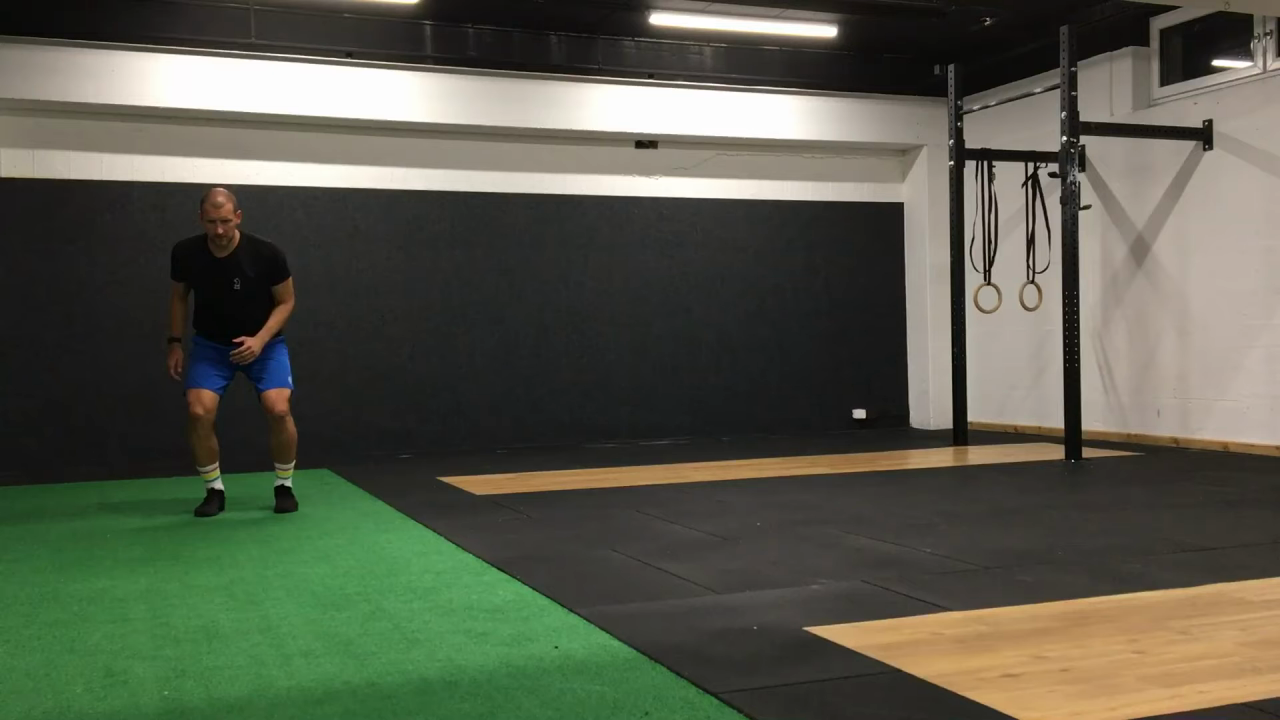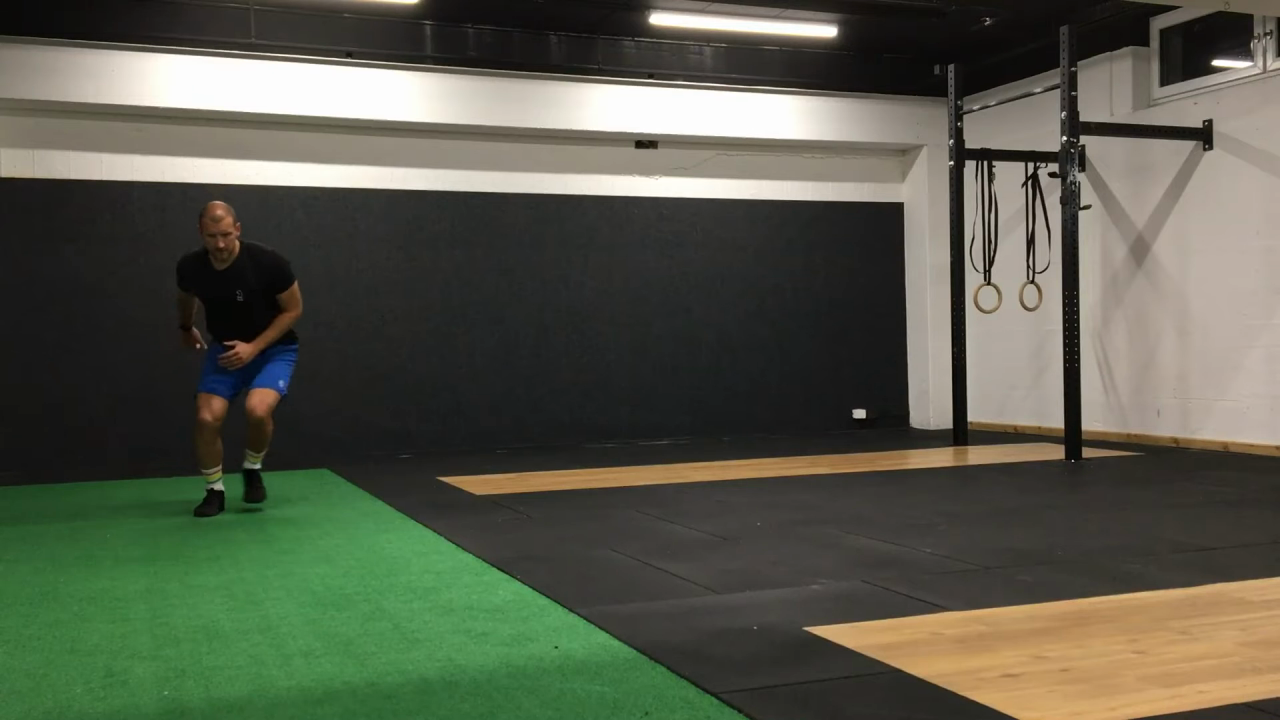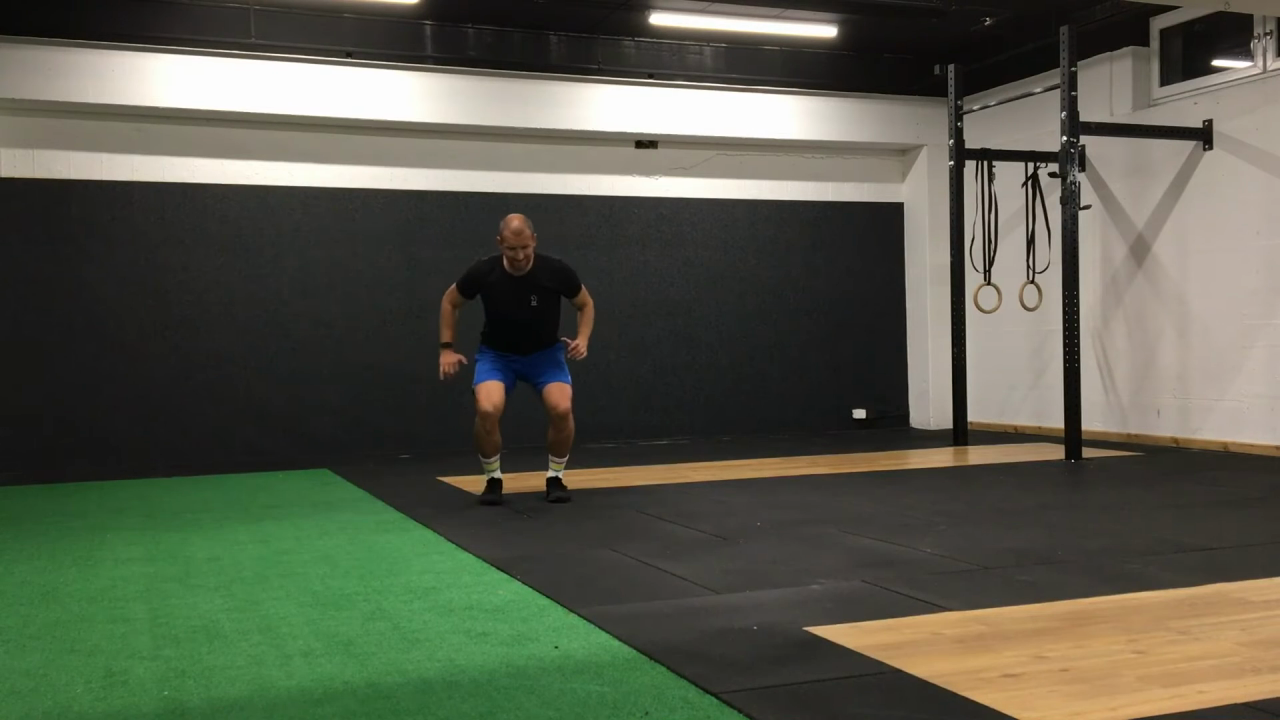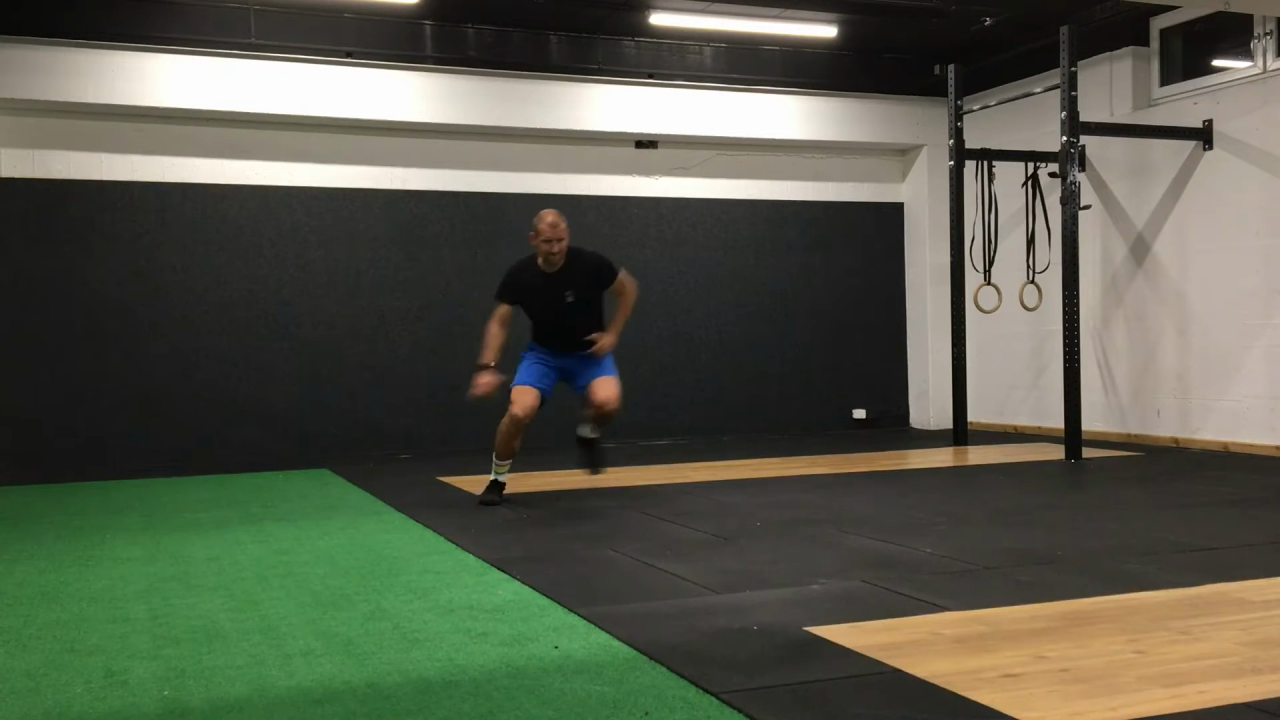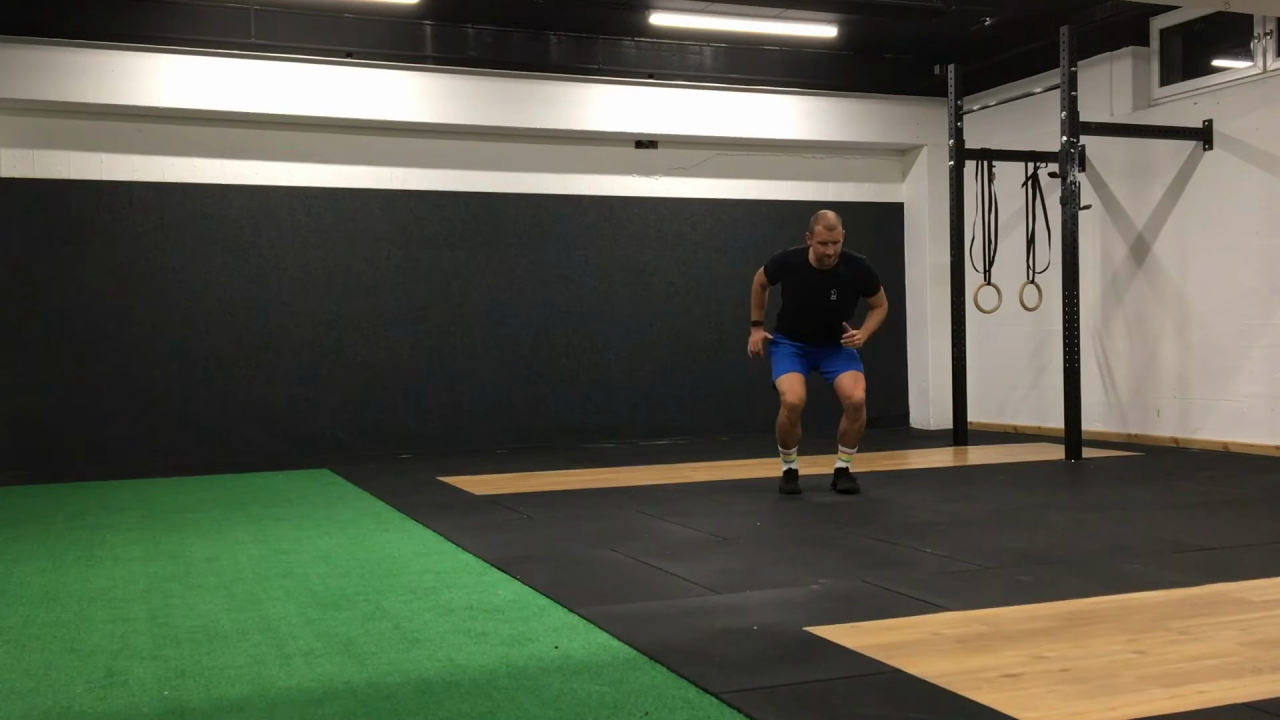
dt=1s
person 1, frame 1
left shoulder: (266, 254)
right shoulder: (185, 253)
left elbow: (286, 301)
right elbow: (179, 297)
left wrist: (260, 340)
right wrist: (175, 343)
left hip: (262, 344)
right hip: (210, 345)
left knee: (279, 409)
right knee: (199, 412)
left ankle: (284, 486)
right ankle: (214, 490)
person 1, frame 2
left shoulder: (268, 262)
right shoulder: (190, 266)
left elbow: (294, 309)
right elbow: (186, 299)
left wrist: (255, 348)
right wrist: (187, 328)
left hip: (273, 350)
right hip: (226, 350)
left knee: (257, 410)
right knee: (206, 418)
left ankle: (252, 469)
right ankle: (214, 490)
person 1, frame 3
left shoulder: (557, 271)
right shoulder: (482, 272)
left elbow: (585, 304)
right elbow: (450, 302)
left wrist: (583, 339)
right wrist: (447, 347)
left hip: (545, 353)
right hip: (496, 354)
left knee: (562, 409)
right knee: (487, 409)
left ankle: (555, 477)
right ankle: (493, 479)
person 1, frame 4
left shoulder: (589, 264)
right shoulder: (519, 274)
left elbow: (627, 290)
right elbow: (498, 322)
left wrist: (613, 334)
right wrist: (487, 368)
left hip: (589, 353)
right hip: (544, 353)
left knee: (606, 403)
right knee: (519, 414)
left ankle: (588, 434)
right ankle: (497, 480)
person 1, frame 5
left shoulder: (859, 268)
right shoulder: (787, 261)
left elbow: (880, 306)
right elbow: (760, 281)
left wrist: (862, 334)
right wrist: (756, 326)
left hip: (837, 345)
right hip: (789, 342)
left knee: (855, 399)
right knee: (792, 402)
left ankle: (842, 469)
right ankle: (789, 470)
